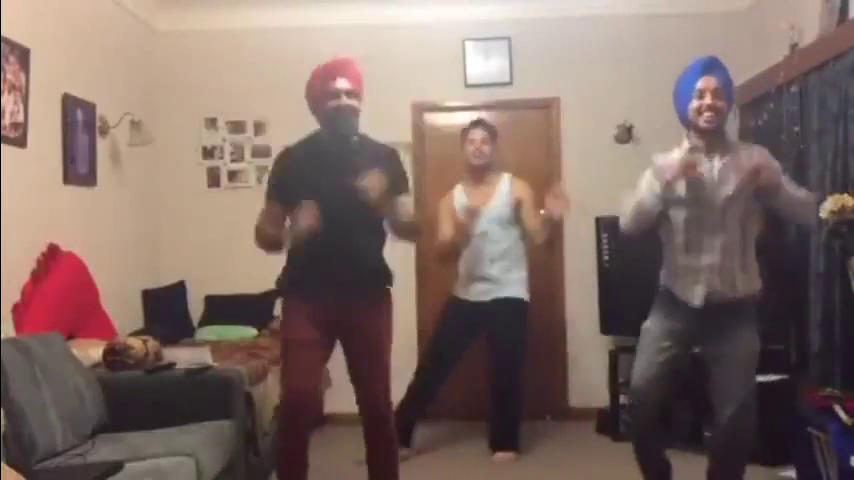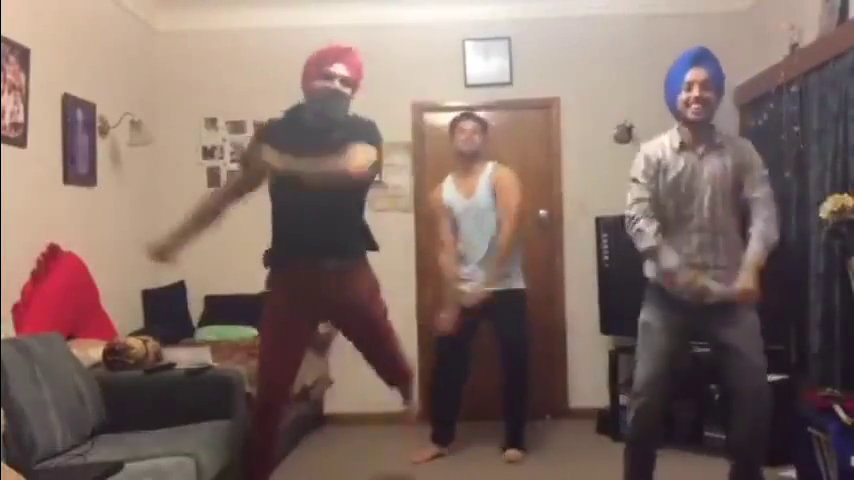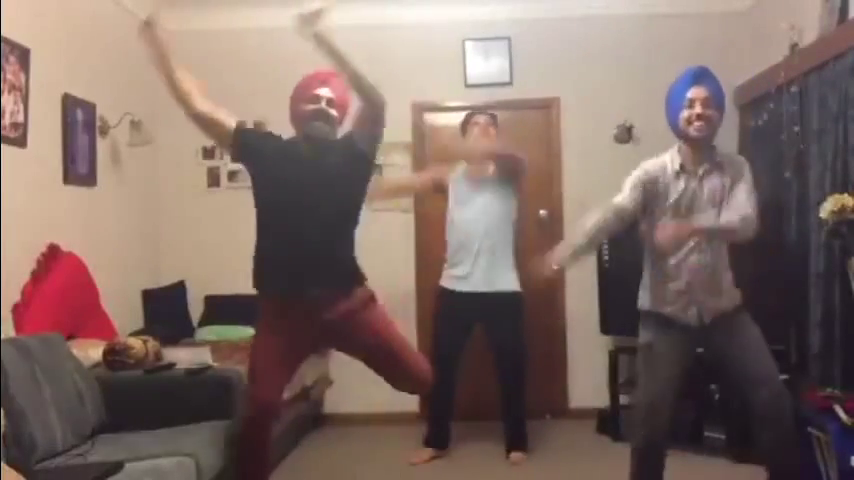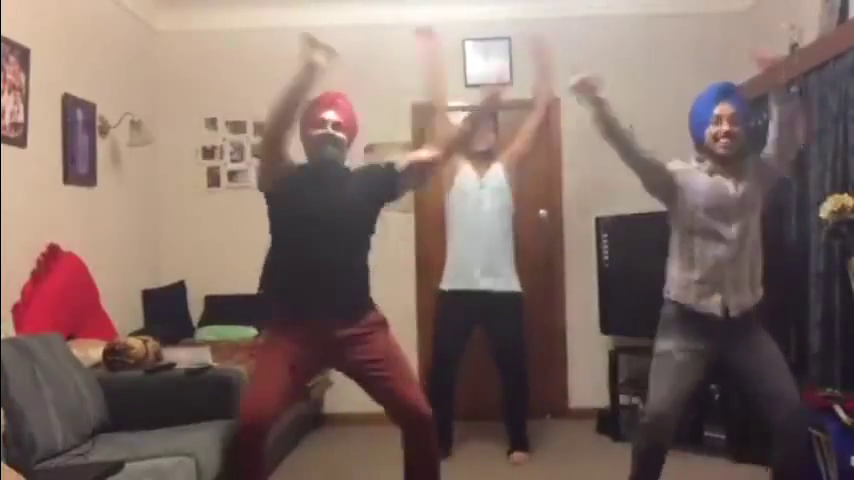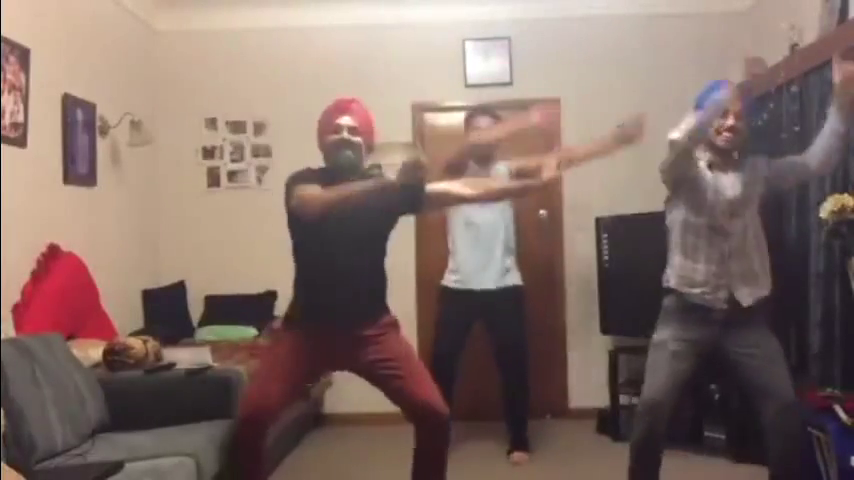
dt=0.2s
person 1, frame 1
left shoulder: (382, 157)
right shoulder: (292, 160)
left elbow: (410, 229)
right elbow: (264, 235)
left wrist: (382, 202)
right wrist: (289, 233)
left hip: (368, 296)
right hip: (306, 298)
left knee: (377, 406)
right knee: (296, 404)
person 1, frame 2
left shoulder: (361, 131)
right shoulder: (277, 131)
left elbow: (355, 169)
right elbow: (230, 190)
left wrist: (282, 164)
right wrist: (178, 237)
left hip: (346, 272)
right hip: (290, 276)
left knee: (391, 365)
right knee: (271, 393)
left ankle: (402, 383)
person 1, frame 3
left shoulder: (352, 155)
right shoulder: (266, 150)
left elbow: (375, 103)
right elbow: (198, 106)
left wrist: (321, 39)
right wrist: (159, 46)
left hip: (347, 301)
right hip: (284, 308)
left knee: (420, 379)
right knee: (259, 410)
person 1, frame 4
left shoulder: (371, 181)
right shoulder: (283, 180)
left elbow: (440, 151)
right elbow: (273, 135)
left wrist: (485, 109)
right wrist: (307, 74)
left hip: (358, 325)
right hip: (293, 326)
left knee: (419, 417)
right knee: (252, 422)
person 1, frame 5
left shoulder: (390, 192)
right shoulder: (305, 184)
left elbow: (466, 191)
right elbow: (315, 206)
left wrist: (534, 182)
right wrist: (391, 183)
left hip: (371, 328)
right hip: (307, 328)
left knee: (434, 416)
right knee: (251, 417)
person 2, frame 1
left shoulder: (754, 160)
right shoulder: (666, 164)
left elbow: (807, 212)
right elbow: (630, 223)
left wrist: (774, 184)
right wrist: (669, 181)
left hip: (734, 306)
right hip: (676, 302)
left knee: (736, 413)
right knee: (643, 391)
person 2, frame 2
left shoulder: (740, 152)
right shoulder: (652, 153)
left elbow: (763, 210)
right elbow: (636, 217)
left wrist: (753, 266)
right wrist: (676, 269)
left hip: (728, 293)
right hip: (667, 293)
left knee: (754, 391)
right knee: (647, 393)
person 2, frame 3
left shoulder: (736, 169)
right shoulder: (652, 174)
left elbow: (744, 222)
right elbow: (612, 216)
left wrist: (693, 226)
right wrist: (565, 252)
left hip: (724, 309)
right hip: (664, 312)
left knee: (775, 403)
right knee: (652, 414)
person 2, frame 4
left shoulder: (757, 174)
right shoulder: (678, 179)
left elbow: (787, 142)
right elbow: (634, 156)
left wrist: (778, 93)
right wrist: (599, 107)
left hip: (743, 319)
right hip: (687, 317)
left knee: (789, 412)
right knee: (659, 415)
person 2, frame 5
left shoulder: (757, 172)
right shoulder: (683, 174)
left elbow: (817, 162)
right elbow: (678, 145)
right wrist: (728, 94)
left hip: (746, 309)
right hip: (688, 308)
left knee: (782, 406)
right knee: (654, 406)
person 3, frame 1
left shoulder: (516, 188)
right shoulder: (451, 198)
left elbow: (540, 238)
right elbow: (445, 251)
left wrist: (552, 219)
right wrist: (463, 226)
left hip: (508, 295)
right hip: (466, 295)
left knee: (506, 371)
right knee: (432, 364)
left ankle: (505, 442)
right ankle: (400, 437)
person 3, frame 2
left shoulder: (502, 176)
right shoulder: (441, 191)
left elbow: (508, 230)
right elbow: (446, 249)
left wrist: (486, 280)
right wrist: (452, 300)
left hip: (505, 287)
right hip: (462, 288)
left knee: (515, 364)
right knee: (447, 364)
left ankle: (515, 440)
right ankle: (440, 438)
person 3, frame 3
left shoulder: (511, 166)
right shoulder: (449, 173)
left elbow: (499, 152)
right elbow: (404, 183)
left hip: (502, 289)
right hip: (455, 287)
left knee: (512, 366)
right knee: (441, 365)
left ankle: (517, 441)
right ankle: (436, 440)
person 3, frame 4
left shoulder: (505, 165)
right shoulder: (453, 168)
left elbow: (538, 112)
right elbow: (440, 109)
left wrist: (541, 64)
right wrist: (432, 54)
left hip: (502, 288)
right hip: (455, 288)
left knee: (513, 370)
right knee: (441, 370)
left ankle: (518, 441)
right ankle: (436, 440)
person 3, frame 5
left shoulder: (510, 169)
right shoulder: (456, 170)
left elbow: (564, 157)
right elbow: (464, 151)
left wrist: (618, 138)
left hip: (504, 285)
right hip: (458, 285)
left knee: (514, 369)
right knee: (442, 364)
left ankle: (518, 441)
